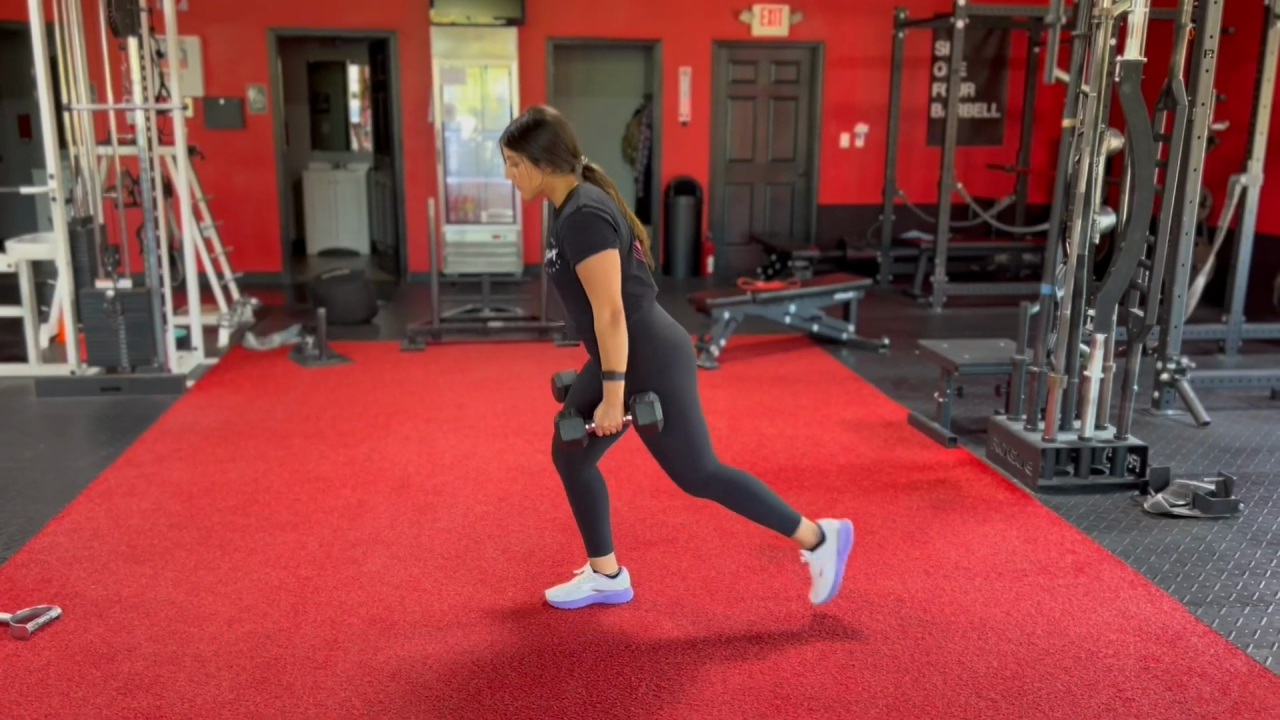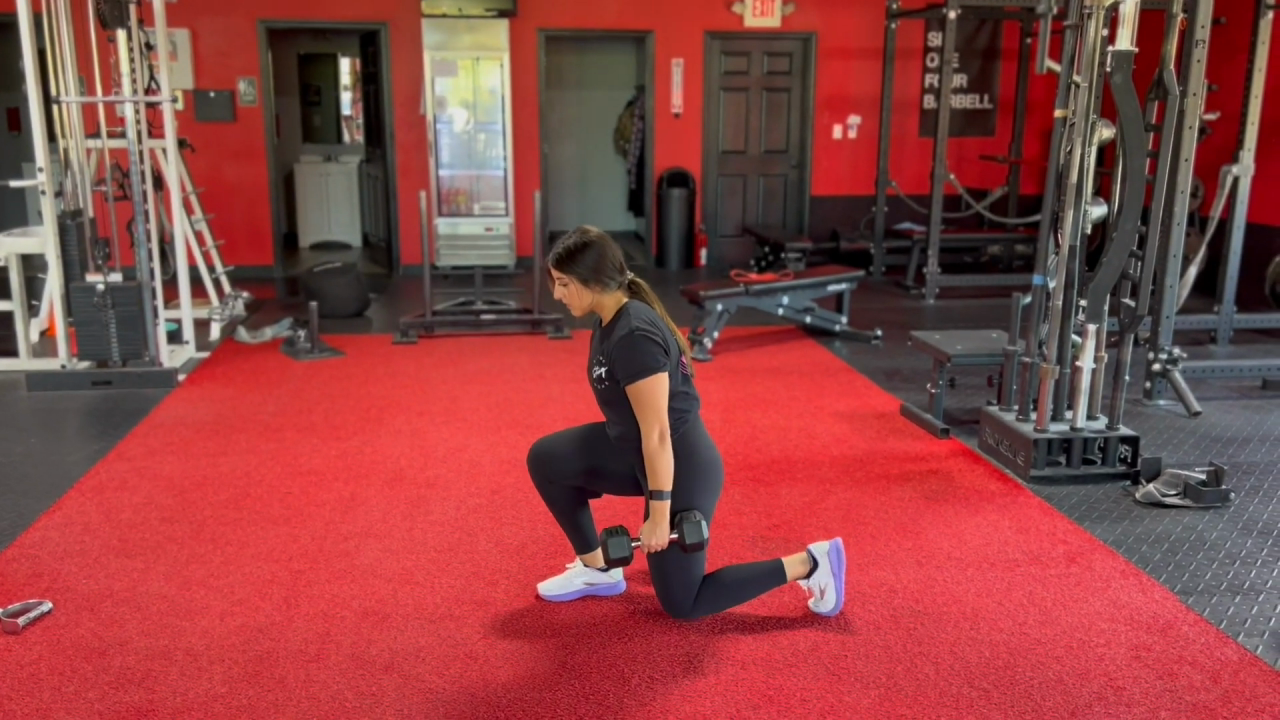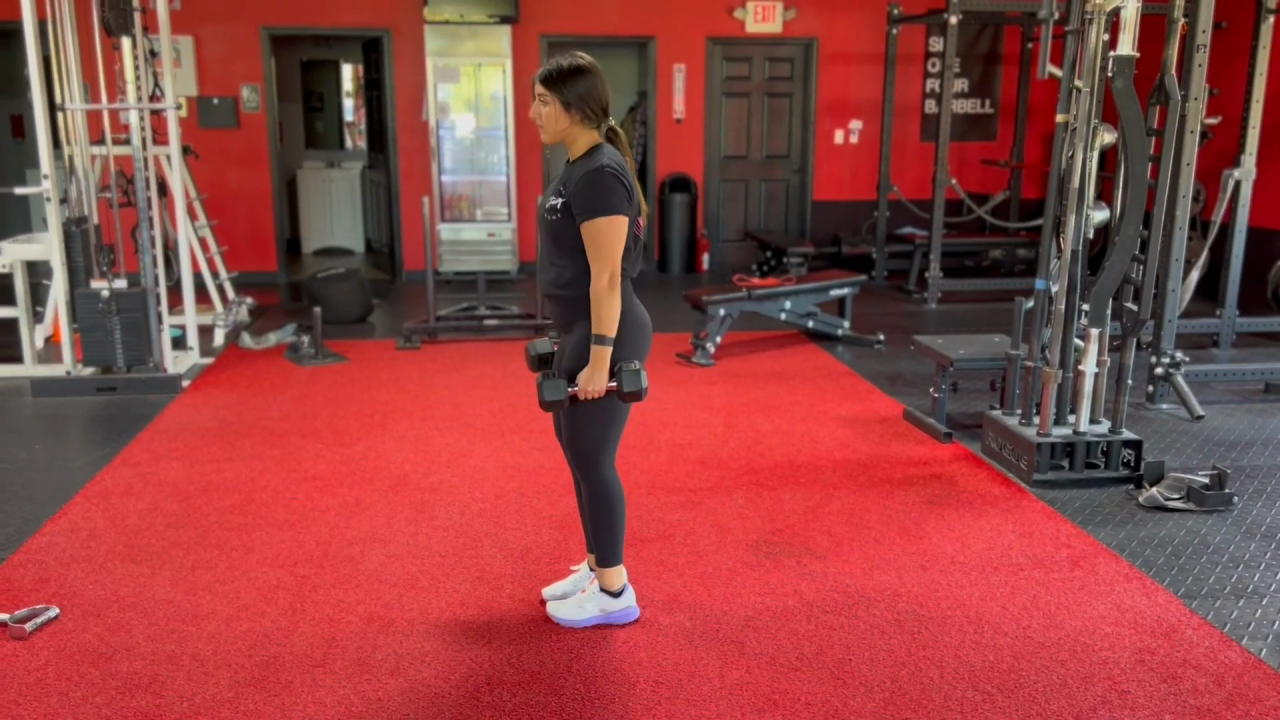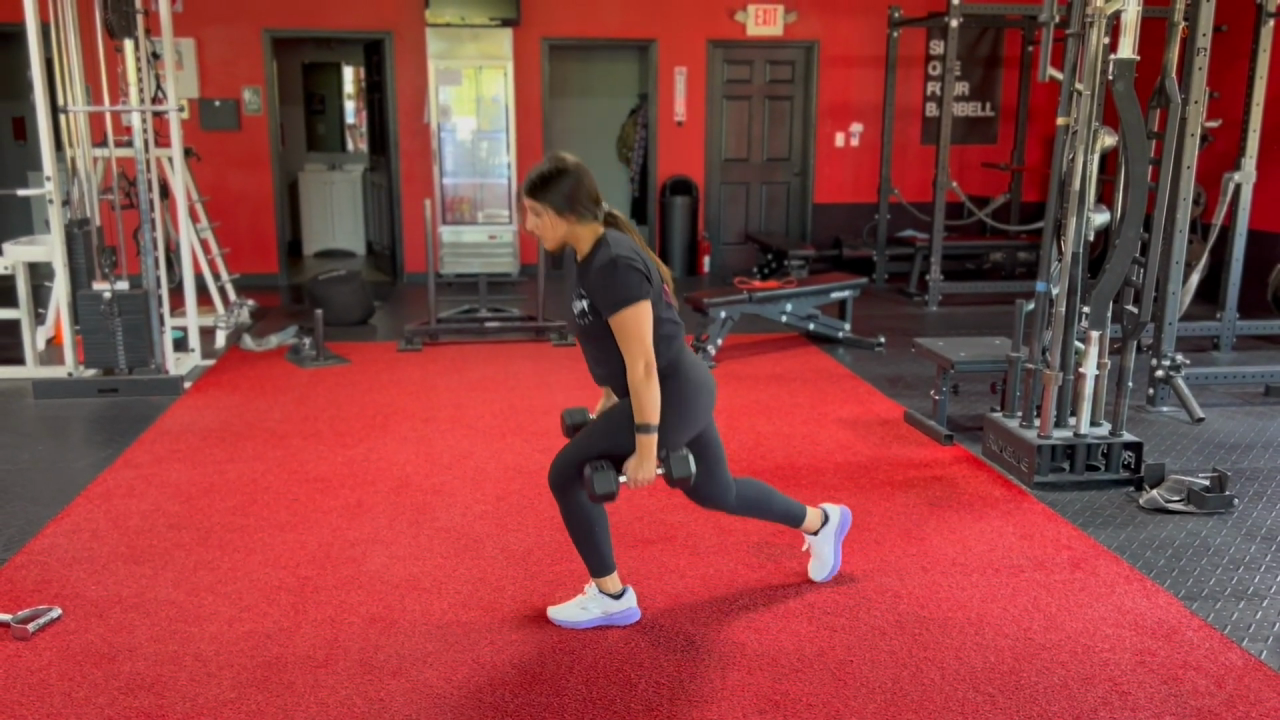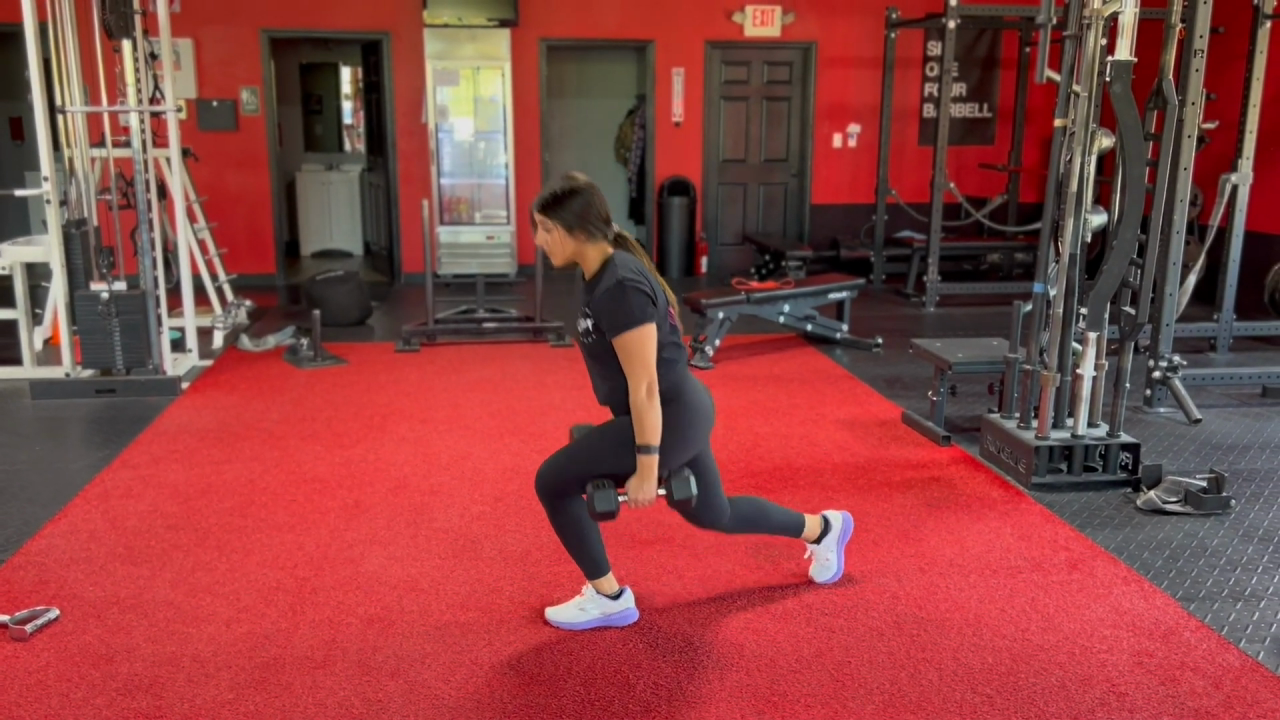
dt=1s
person 1, frame 1
left shoulder: (584, 216)
right shoulder: (572, 207)
left elbow: (611, 313)
left wrist: (613, 396)
right wrist: (599, 374)
left hip: (653, 359)
right hip: (628, 353)
left knee: (695, 472)
right knee: (569, 452)
left ankle: (819, 538)
right ankle: (605, 574)
person 1, frame 2
left shoulder: (634, 337)
right shoulder: (612, 320)
left elbow: (658, 432)
left wrist: (658, 513)
right wrist: (598, 466)
left hip: (682, 467)
left knee: (682, 603)
right knee: (546, 459)
left ankle: (810, 563)
right ankle: (596, 568)
person 1, frame 3
left shoulder: (600, 175)
right shoulder: (580, 167)
left elbow: (607, 278)
left wrist: (599, 360)
left hip: (605, 334)
right hip: (581, 330)
left knee: (590, 460)
right knee: (577, 453)
left ankle: (614, 592)
right ankle: (598, 567)
person 1, frame 4
left shoulder: (613, 266)
right shoulder: (590, 254)
left elbow: (644, 366)
left wrist: (646, 448)
right wrist: (611, 396)
left hip: (672, 398)
right hip: (683, 390)
left knee: (568, 475)
right knee: (715, 491)
left ankle: (610, 597)
right ankle: (822, 522)
person 1, frame 5
left shoulder: (619, 287)
right shoulder: (601, 274)
left elbow: (644, 385)
left wrist: (645, 470)
right wrist: (622, 436)
left hip: (671, 420)
right hip: (677, 414)
left knee: (555, 481)
right knee: (711, 511)
left ankle: (608, 597)
right ankle: (823, 529)
